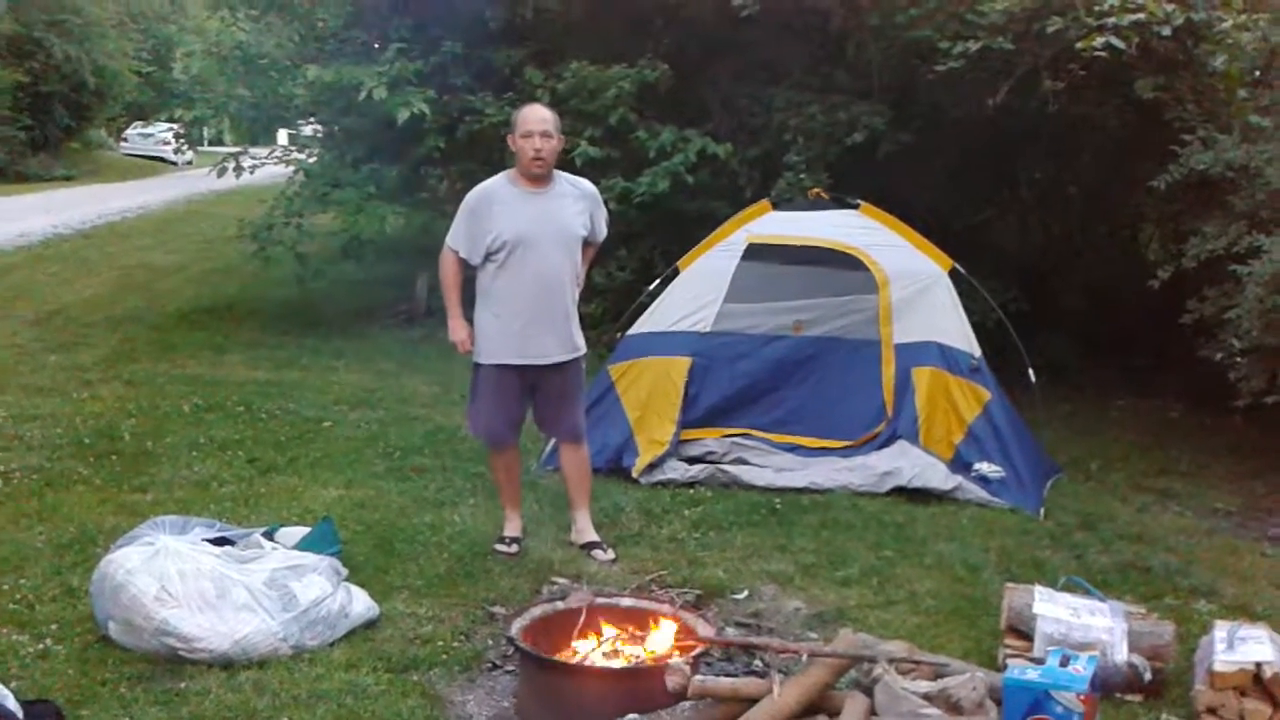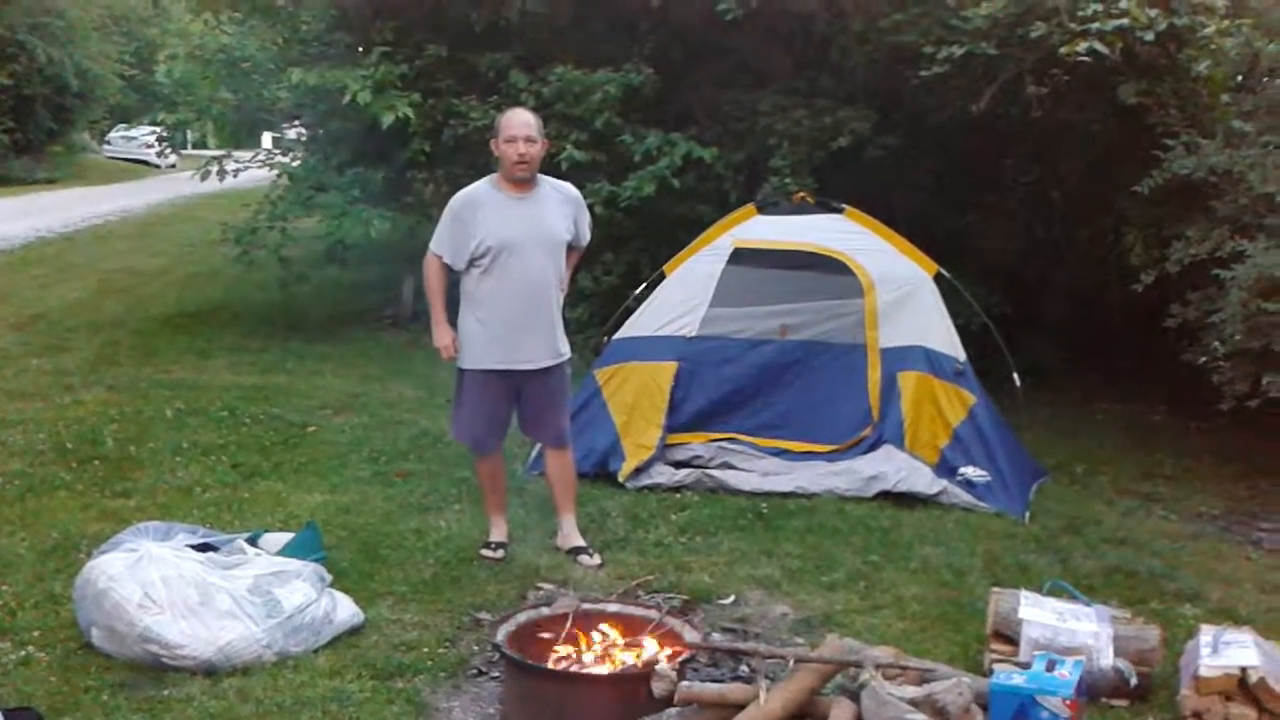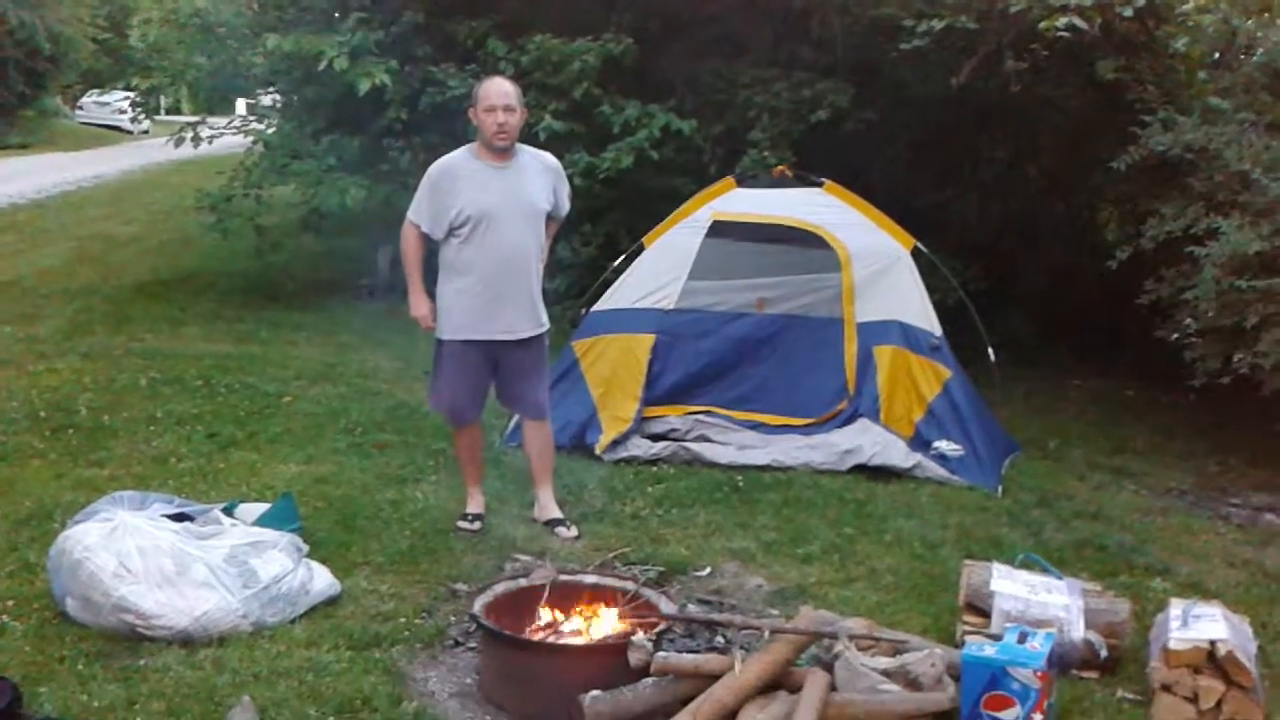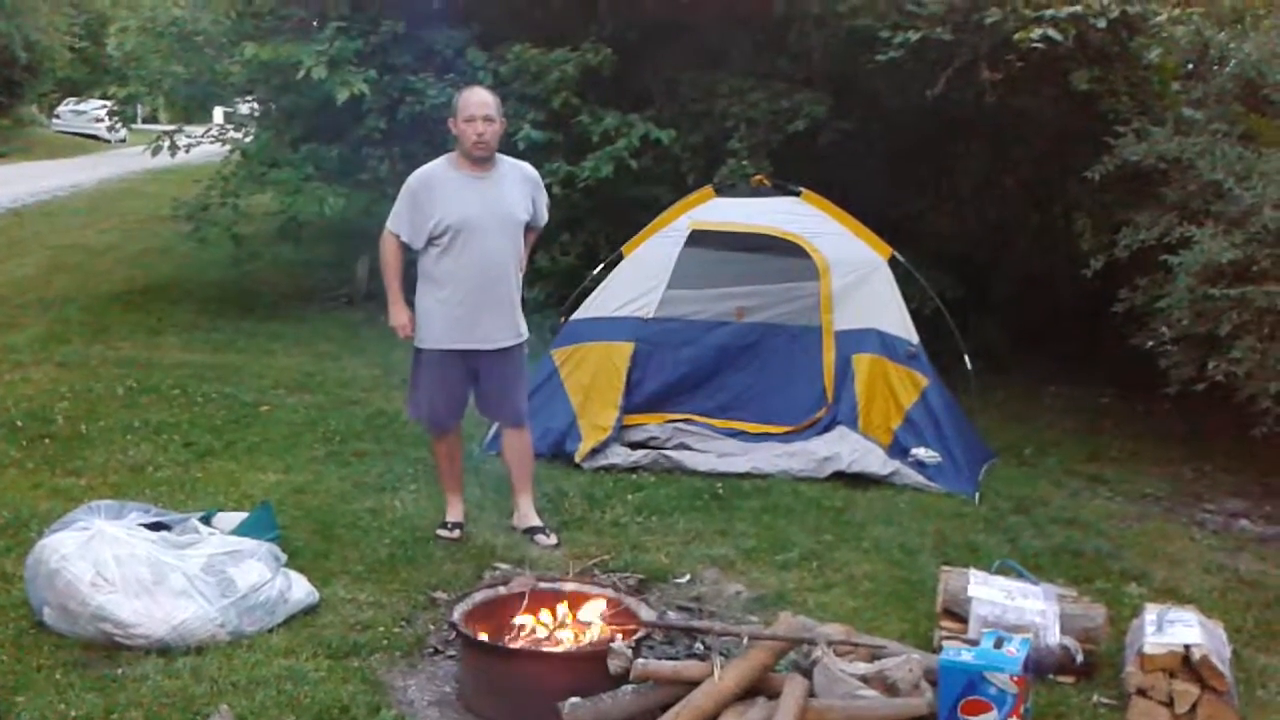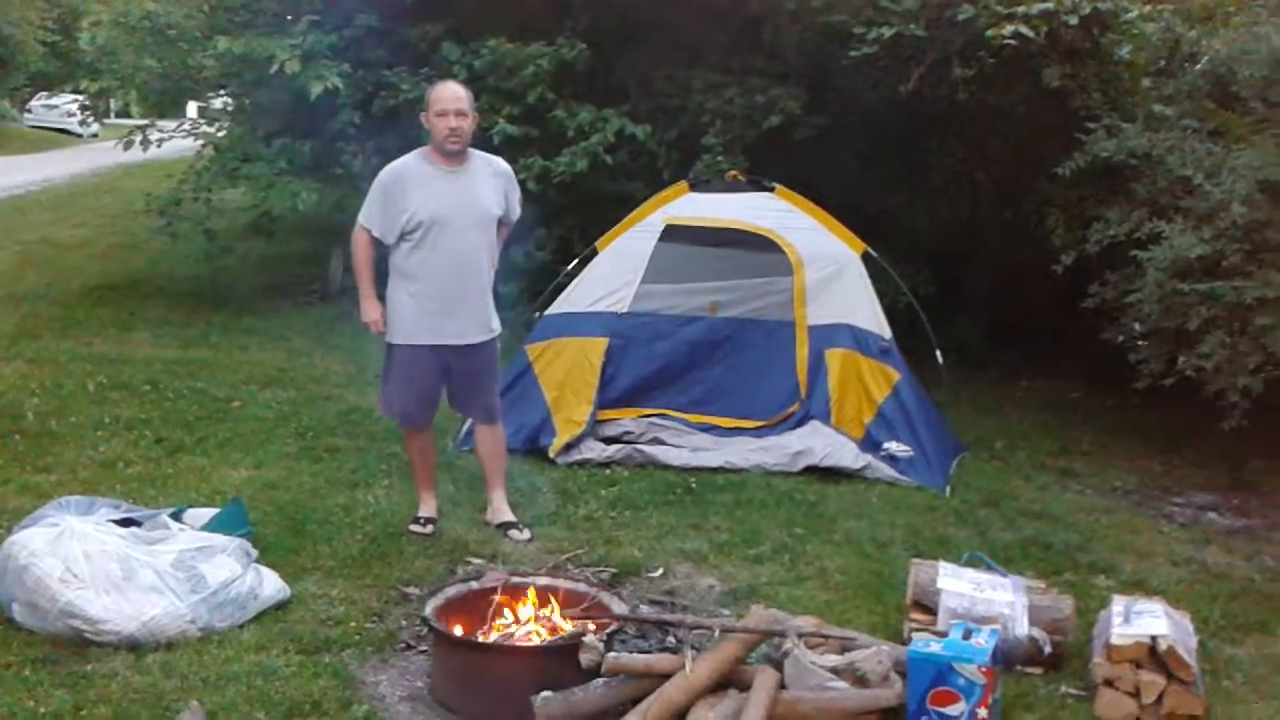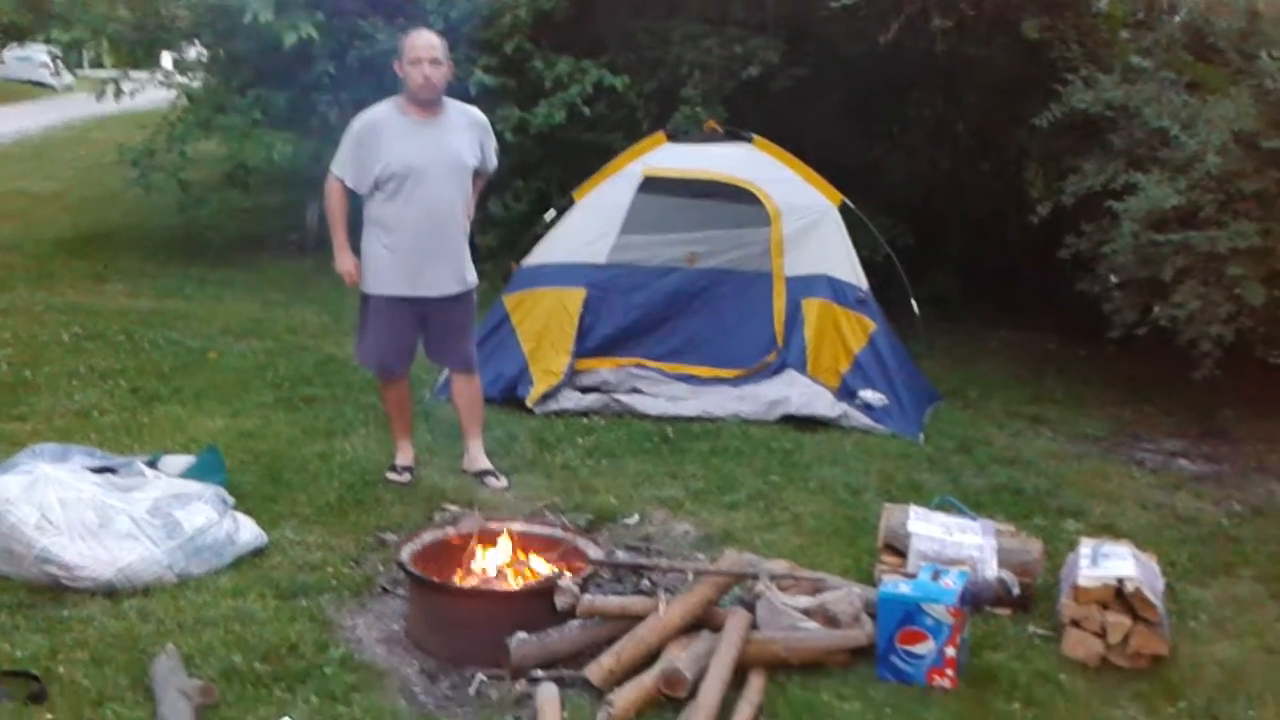
dt=0.5s
person 1, frame 1
left shoulder: (583, 193)
right shoulder: (485, 197)
right elbow: (451, 257)
right wrist: (455, 319)
left hip: (563, 344)
right hip: (500, 347)
left knee: (572, 434)
right knee: (501, 438)
left ankle: (582, 525)
right ankle: (512, 521)
person 1, frame 2
left shoulder: (566, 198)
right shoulder: (469, 202)
right elbow: (435, 262)
right wrist: (439, 324)
left hip: (548, 349)
right hip: (485, 352)
left knee: (557, 439)
right knee: (486, 443)
left ankle: (568, 529)
right ankle: (497, 526)
person 1, frame 3
left shoulder: (546, 167)
right shoulder: (448, 171)
right elbow: (413, 231)
right wrist: (417, 293)
left hip: (526, 319)
right hip: (463, 323)
left knee: (536, 409)
right knee: (464, 413)
left ankle: (545, 501)
right ankle: (474, 498)
person 1, frame 4
left shoulder: (525, 178)
right shoulder: (426, 181)
right elbow: (392, 240)
right wrist: (396, 303)
left hip: (505, 329)
right hip: (443, 332)
left knee: (515, 418)
right knee: (443, 422)
left ankle: (525, 510)
right ankle: (454, 506)
person 1, frame 5
left shoulder: (497, 172)
right shoulder: (398, 175)
right elbow: (363, 235)
right wrist: (368, 299)
left hip: (477, 324)
right hip: (414, 327)
left knee: (488, 413)
right knee: (415, 418)
left ankle: (498, 505)
right ankle: (426, 502)
person 1, frame 6
left shoulder: (473, 122)
right shoulder: (372, 125)
right elbow: (336, 185)
right wrist: (342, 250)
left hip: (453, 274)
right hip: (389, 277)
left knee: (464, 364)
right knee: (392, 369)
left ankle: (475, 453)
right ankle: (403, 450)
